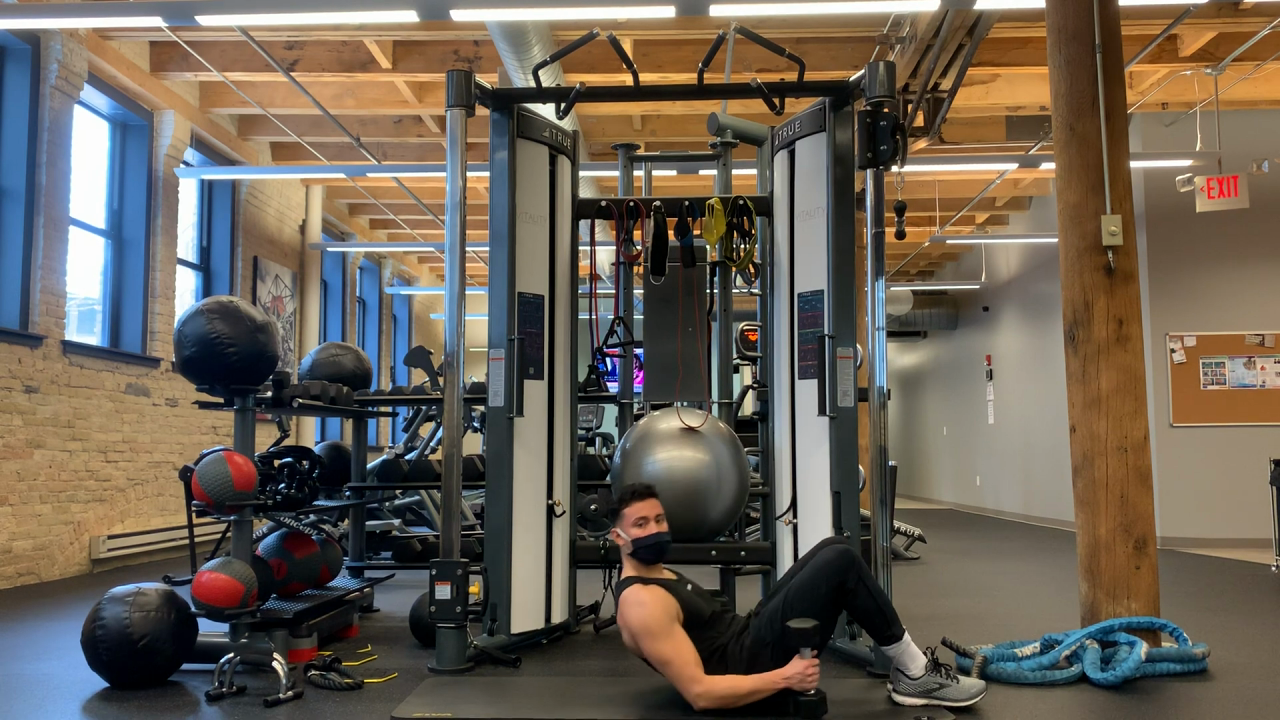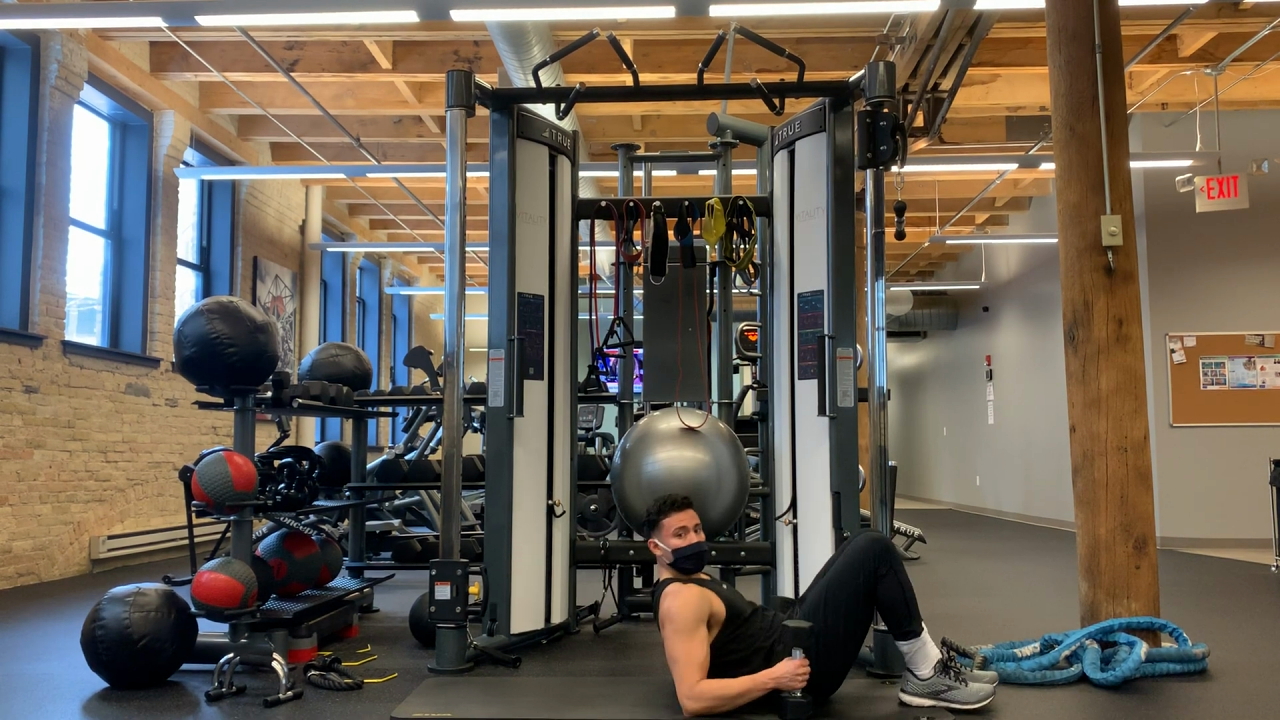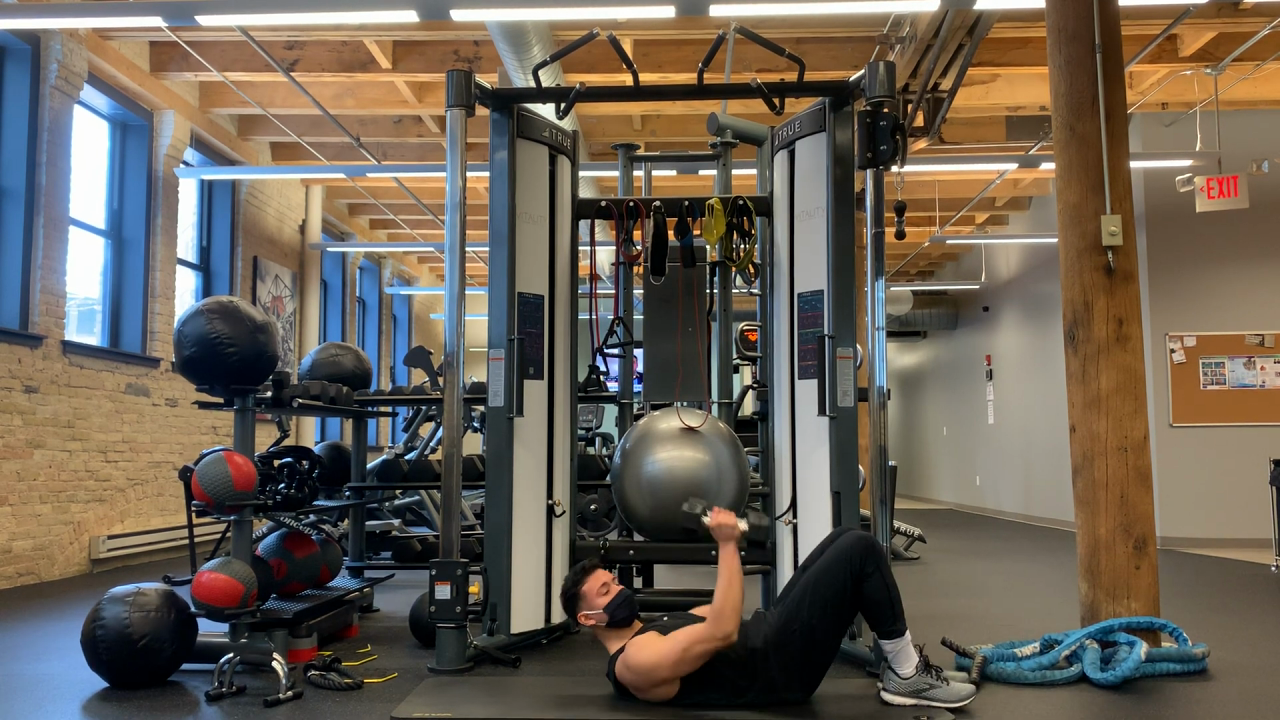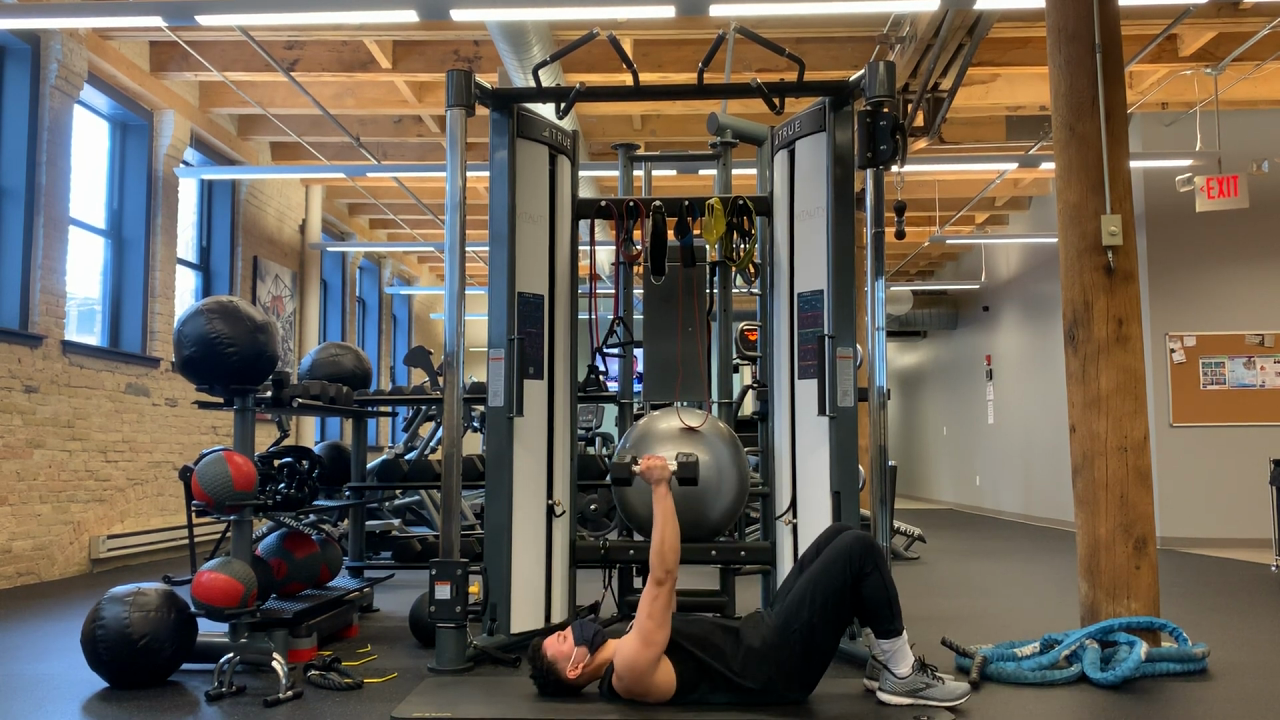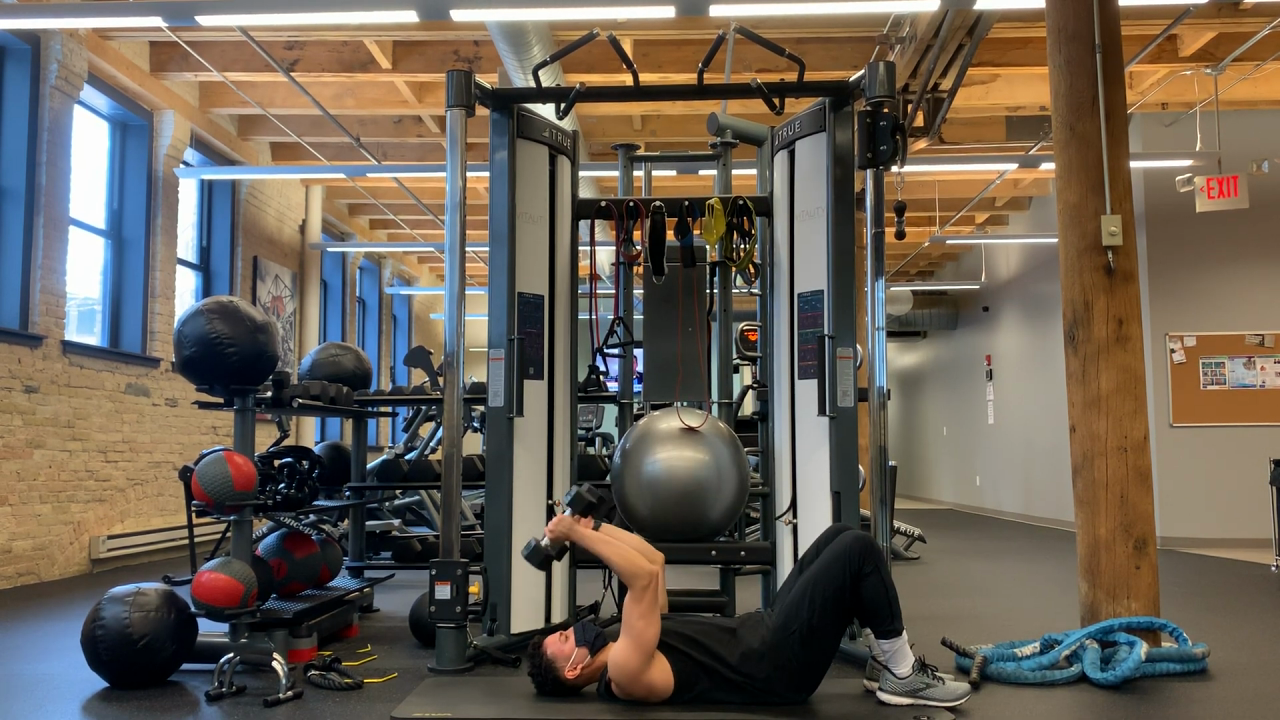
dt=1s
person 1, frame 1
left shoulder: (658, 574)
right shoulder: (641, 603)
right elbow: (700, 693)
right wrist: (784, 678)
right hip: (758, 664)
left knee: (834, 549)
right knee: (841, 562)
left ankle: (908, 663)
right ankle: (915, 676)
person 1, frame 2
left shoulder: (690, 581)
right shoulder: (682, 600)
right wrist: (774, 678)
right hip: (803, 663)
left knee: (866, 546)
right knee: (875, 551)
left ankle: (929, 665)
right ankle: (926, 677)
person 1, frame 3
left shoulder: (645, 635)
right shoulder: (635, 662)
left elbow: (716, 617)
right elbow: (723, 631)
left wrist: (727, 542)
right wrist: (726, 545)
left hip: (766, 634)
right hip: (781, 667)
left knee: (847, 540)
right knee: (860, 550)
left ankle: (901, 658)
right ankle: (906, 675)
person 1, frame 4
left shoulder: (631, 646)
right shoulder: (629, 671)
left elbow: (663, 575)
right elbow: (662, 578)
left wrist: (662, 489)
right wrist: (660, 488)
left hip: (765, 635)
right hip: (779, 666)
left knee: (841, 536)
right knee: (857, 549)
left ankle: (885, 661)
right ankle: (901, 673)
person 1, frame 5
left shoulder: (628, 650)
right shoulder: (624, 673)
left elbow: (653, 562)
right elbow: (646, 578)
left wrist: (590, 528)
right wrist: (578, 535)
left hip: (765, 634)
right hip: (780, 665)
left knee: (841, 537)
right knee: (858, 549)
left ankle: (886, 661)
right ankle: (902, 674)
